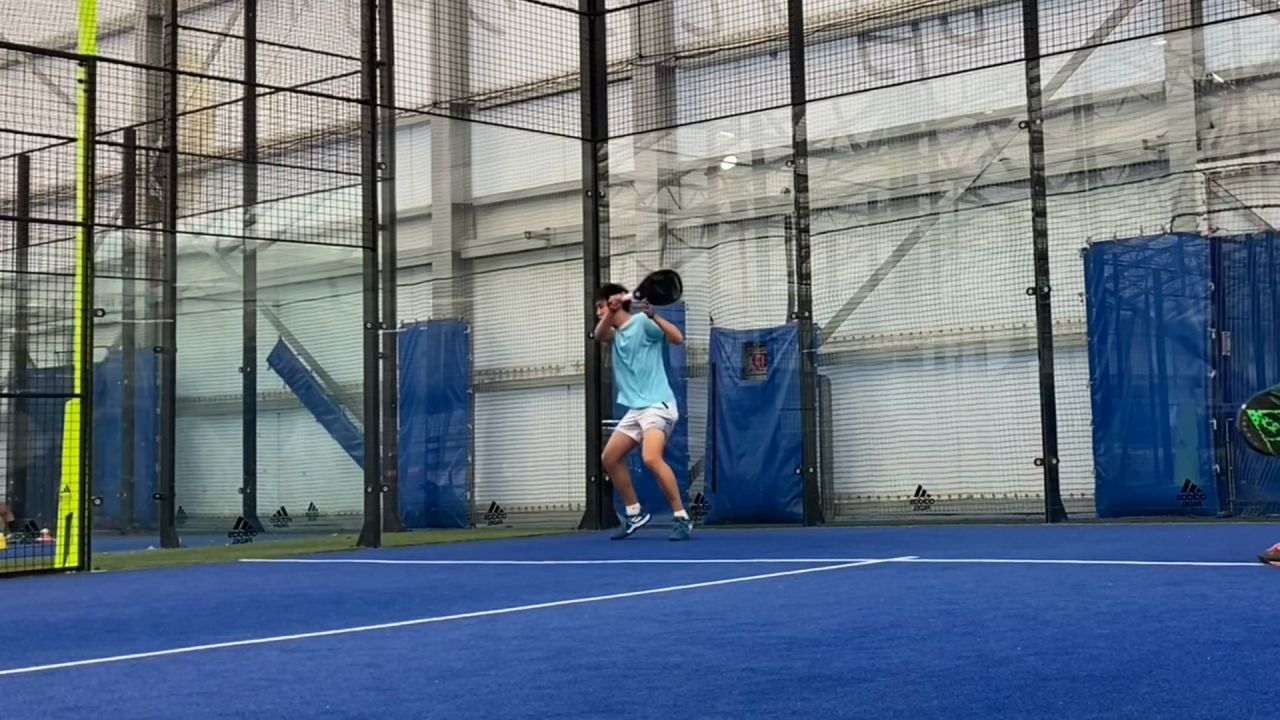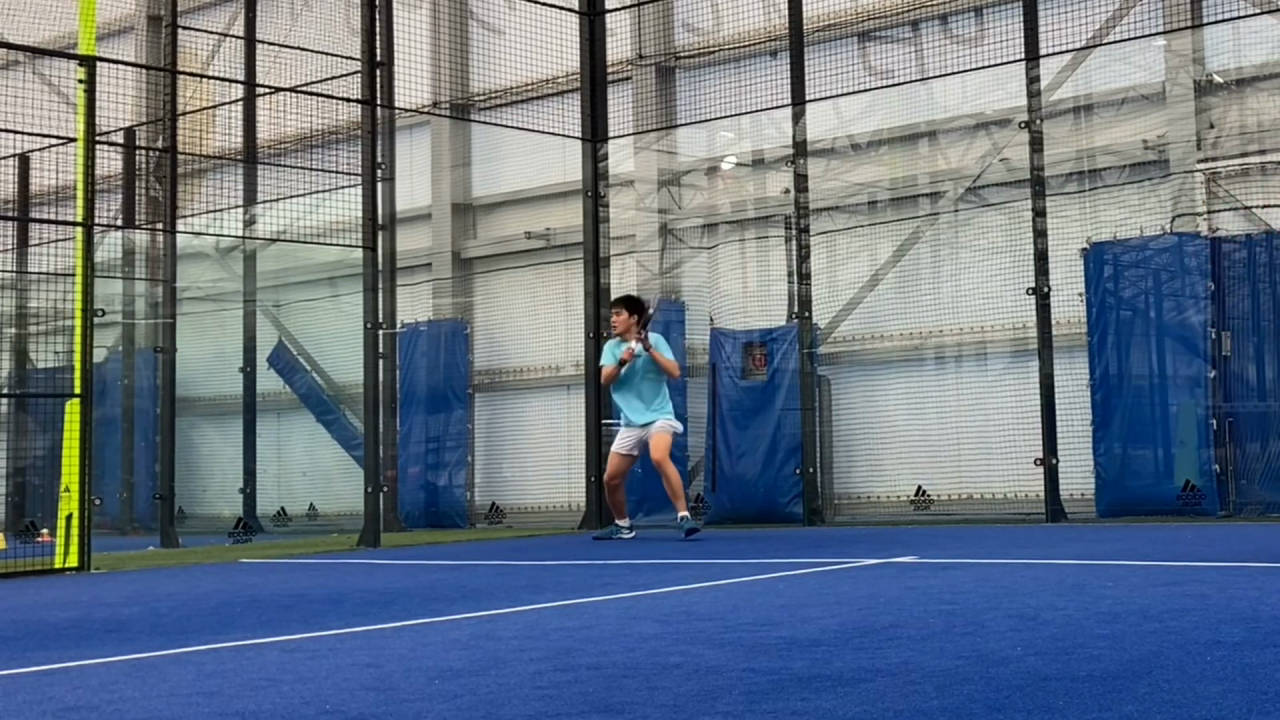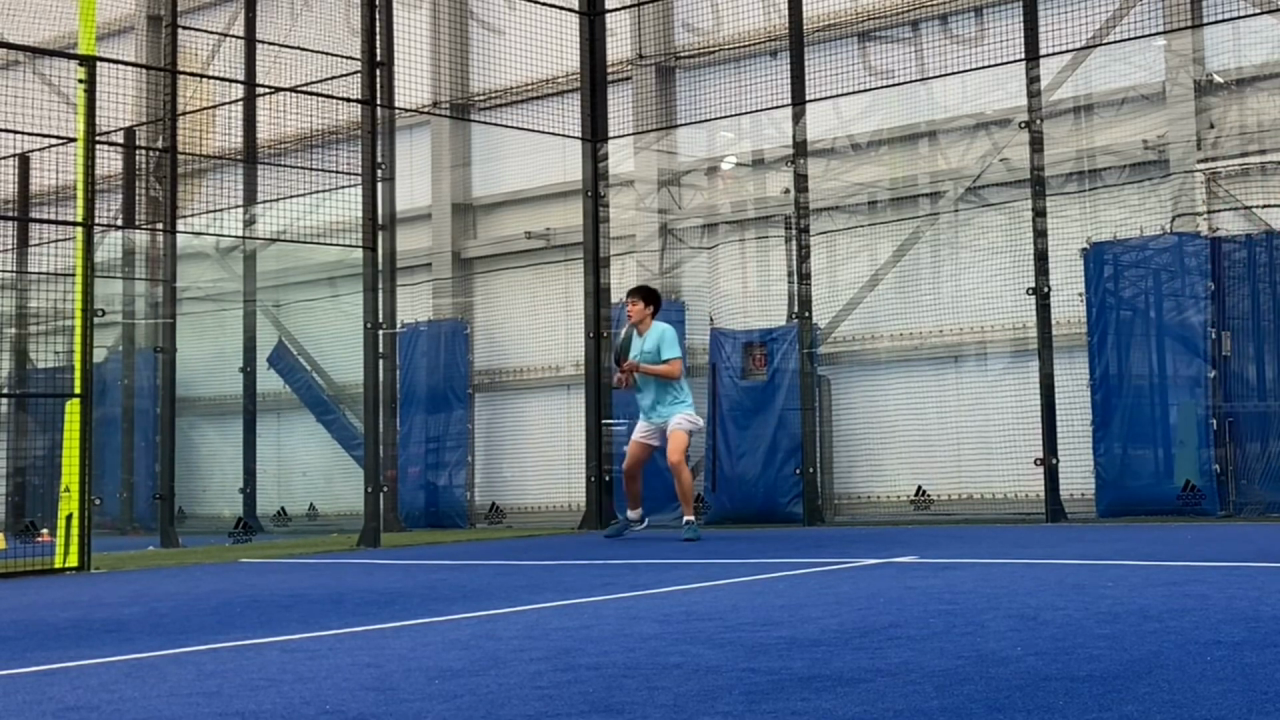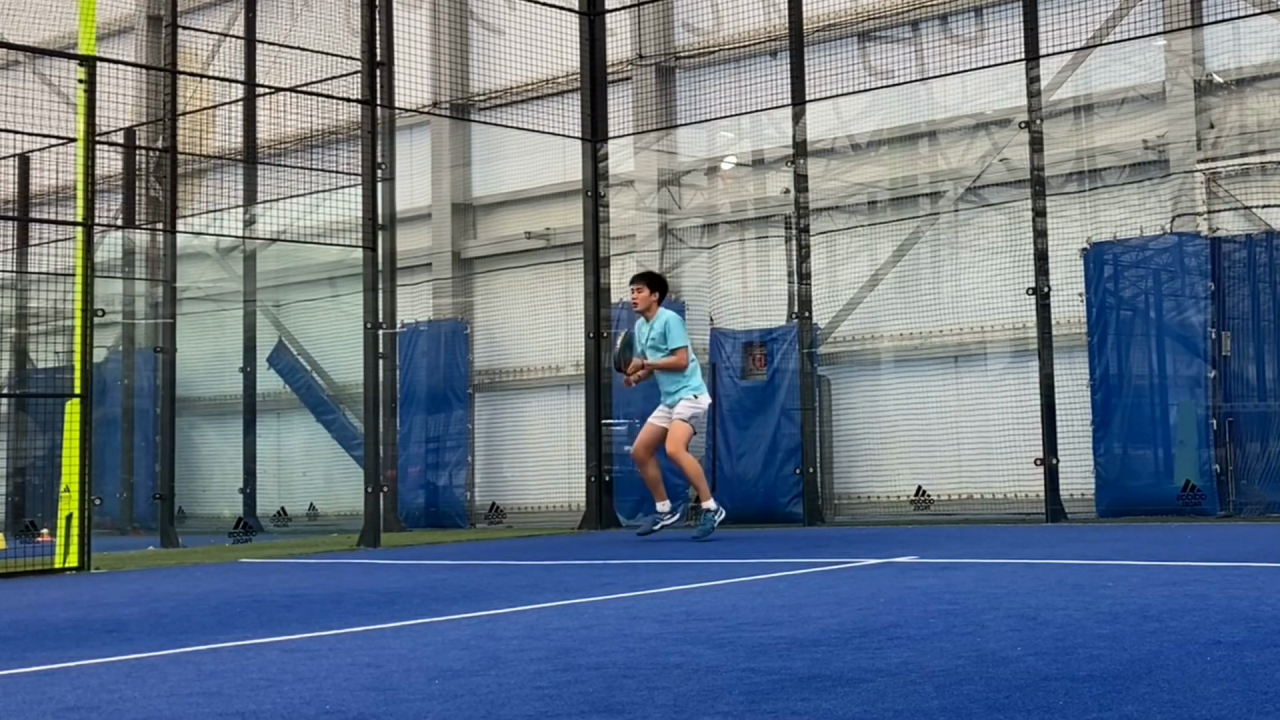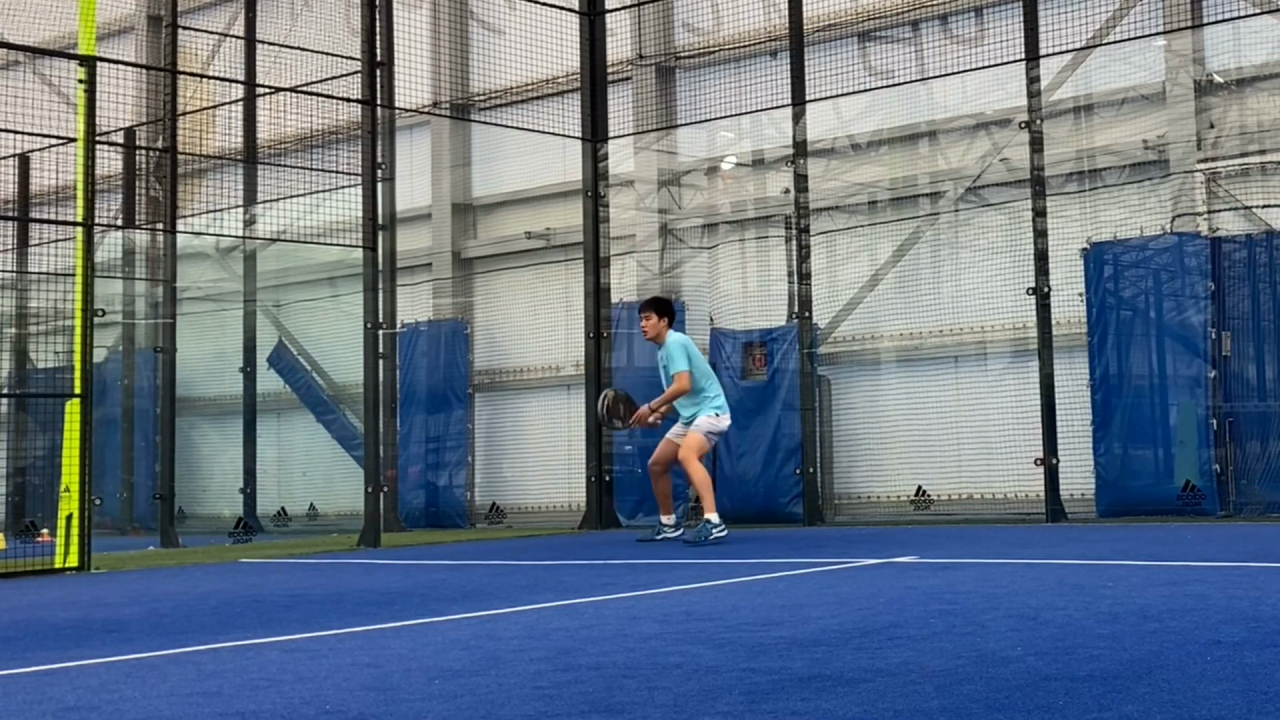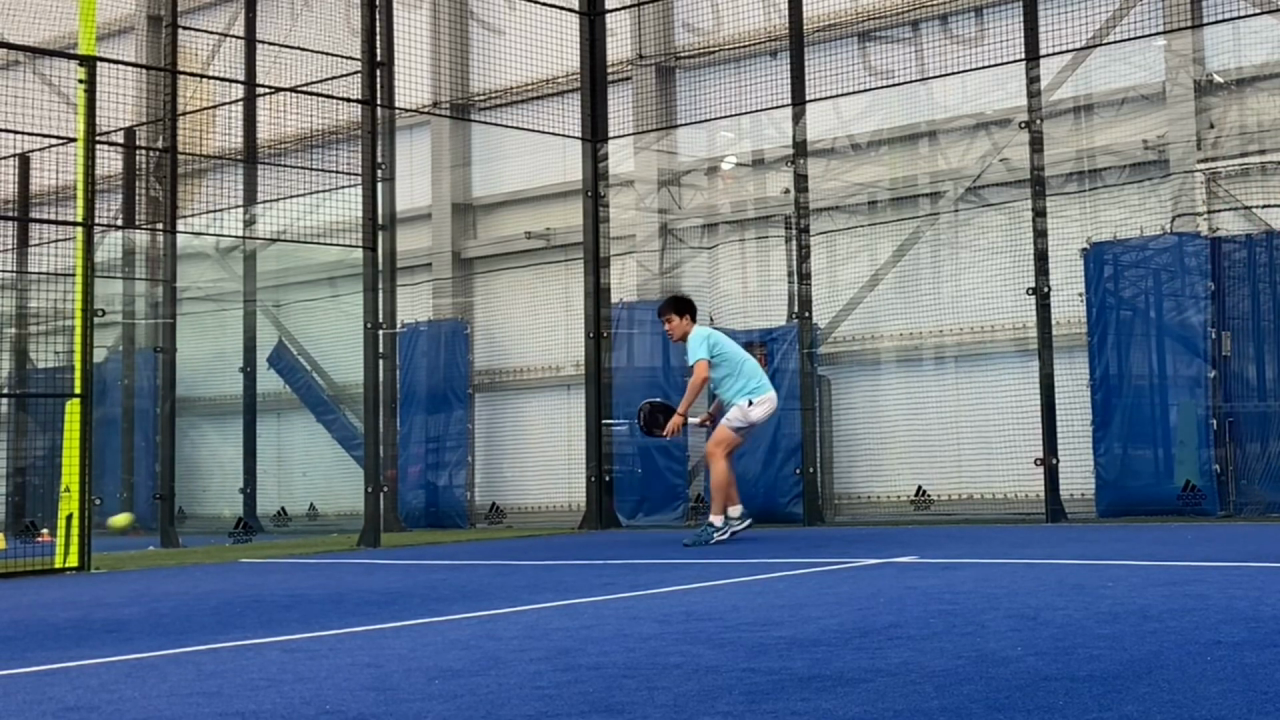
dt=0.2s
person 1, frame 1
left shoulder: (642, 322)
right shoulder: (613, 332)
left elbow: (678, 338)
right elbow: (600, 336)
left wrist: (653, 316)
right wrist: (609, 314)
left hip: (658, 406)
right hip: (635, 409)
left knee: (651, 457)
right knee: (609, 458)
left ankle: (681, 517)
right ankle: (635, 513)
person 1, frame 2
left shoulder: (655, 340)
right shoulder: (611, 347)
left elbow: (675, 373)
right elbow: (605, 380)
left wrist: (649, 350)
right wrist: (621, 363)
left hip: (659, 417)
right hip: (631, 424)
left knee: (659, 457)
right knee: (611, 479)
left ankle: (684, 517)
right ankle: (623, 525)
person 1, frame 3
left shoulder: (665, 331)
right shoulder: (630, 339)
left elbow: (675, 371)
right elbow: (632, 379)
left wrist: (639, 367)
right wrist: (623, 378)
left hip: (678, 409)
right hip: (649, 415)
left knee: (675, 459)
right knee: (630, 468)
left ankle: (690, 520)
right ankle: (634, 517)
person 1, frame 4
left shoulder: (670, 320)
right shoulder: (639, 327)
left elbow: (682, 361)
left wrist: (645, 363)
right wrist: (636, 375)
left hip: (689, 395)
right hip: (668, 400)
left knee: (674, 450)
right knee: (639, 452)
left ankle: (710, 508)
right ankle: (664, 510)
person 1, frame 5
left shoulder: (675, 343)
right shoulder: (661, 348)
left elbow: (684, 385)
left wrist: (651, 407)
right wrist: (661, 413)
left hip: (711, 412)
right hip: (690, 416)
left knee: (687, 457)
right knee: (656, 465)
left ankle: (712, 522)
right ankle: (669, 525)
person 1, frame 6
left shoulder: (697, 336)
right shoulder: (706, 336)
left elbow: (701, 375)
left wrist: (680, 413)
right wrist: (711, 414)
left hip: (754, 398)
right hip: (751, 398)
left knee: (715, 452)
right knee: (717, 454)
left ankle: (717, 523)
right ankle: (735, 514)
